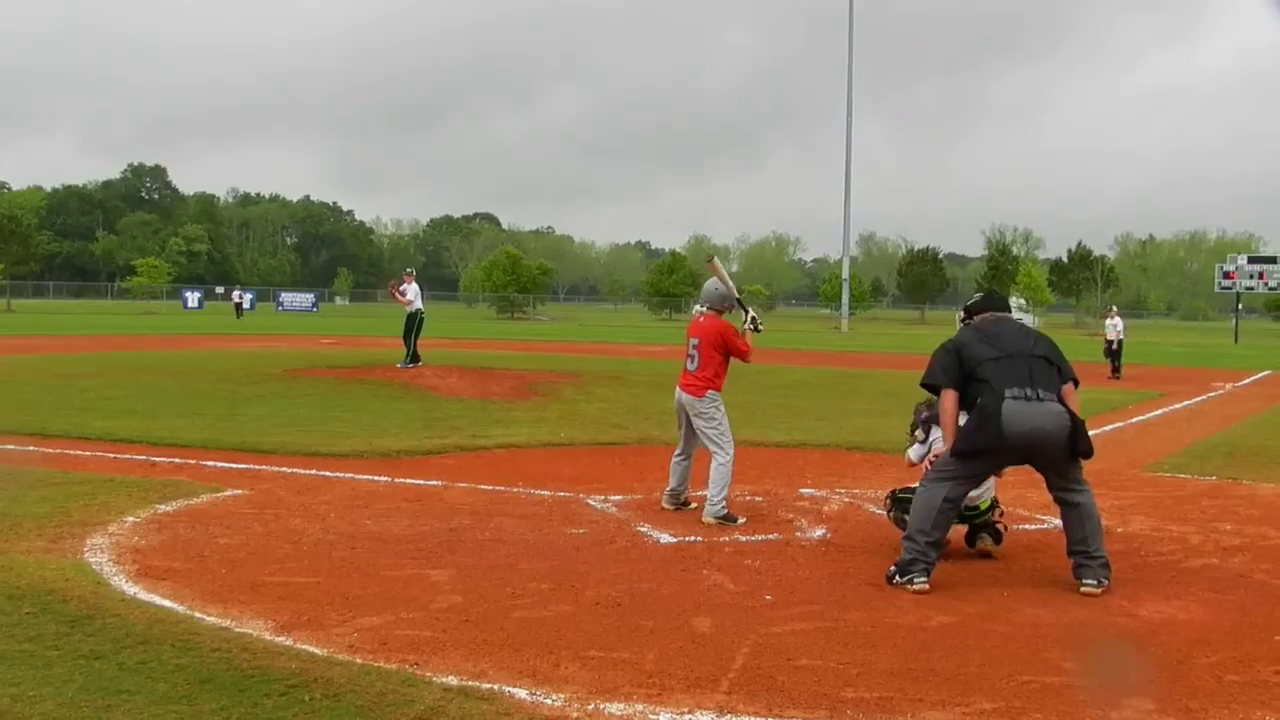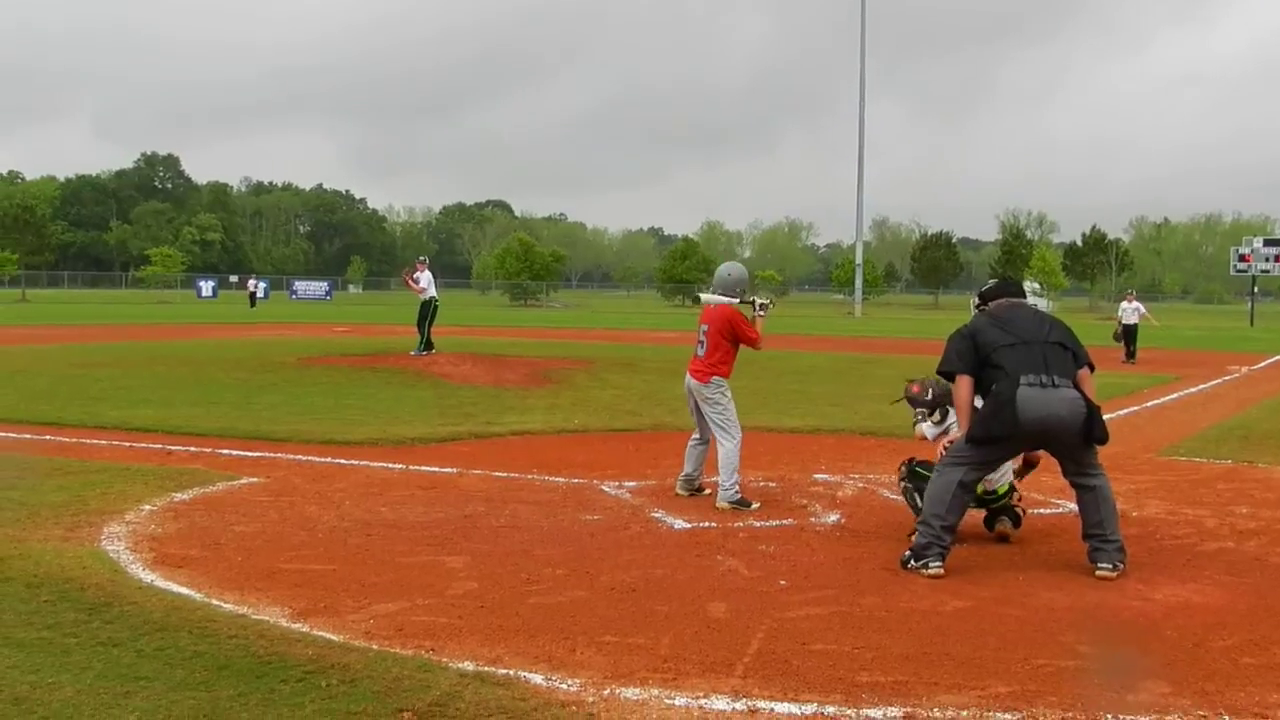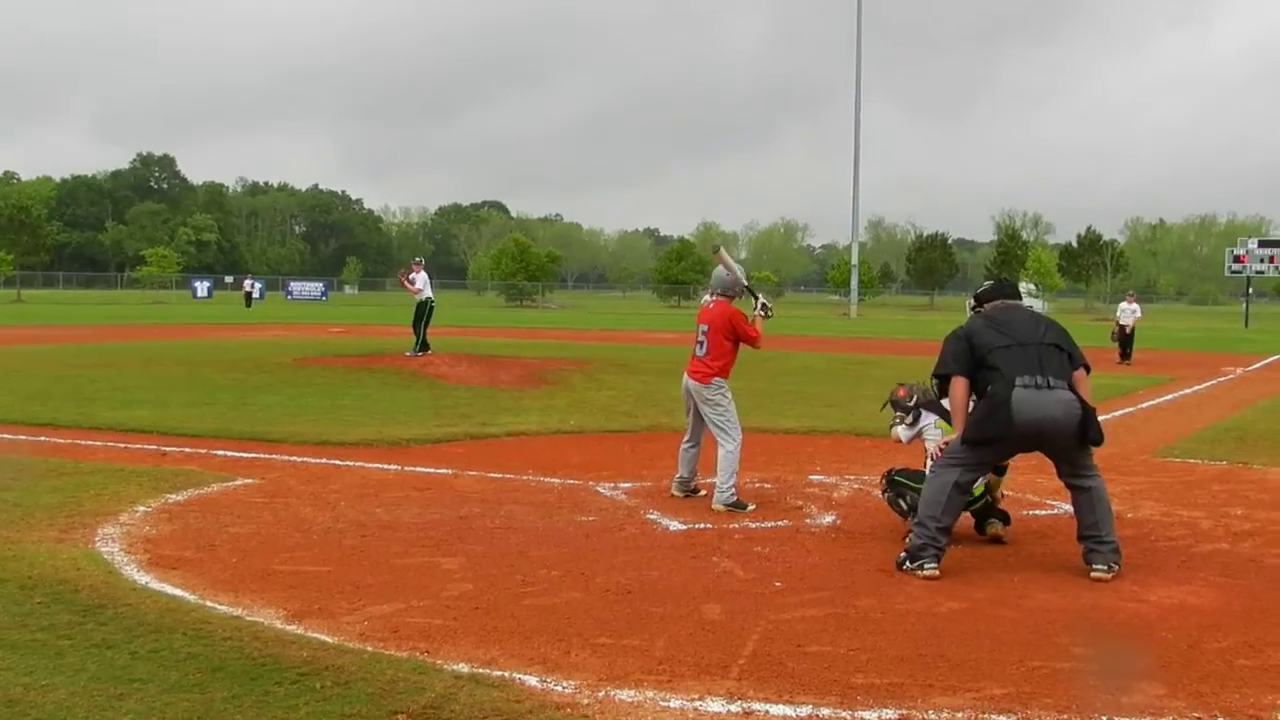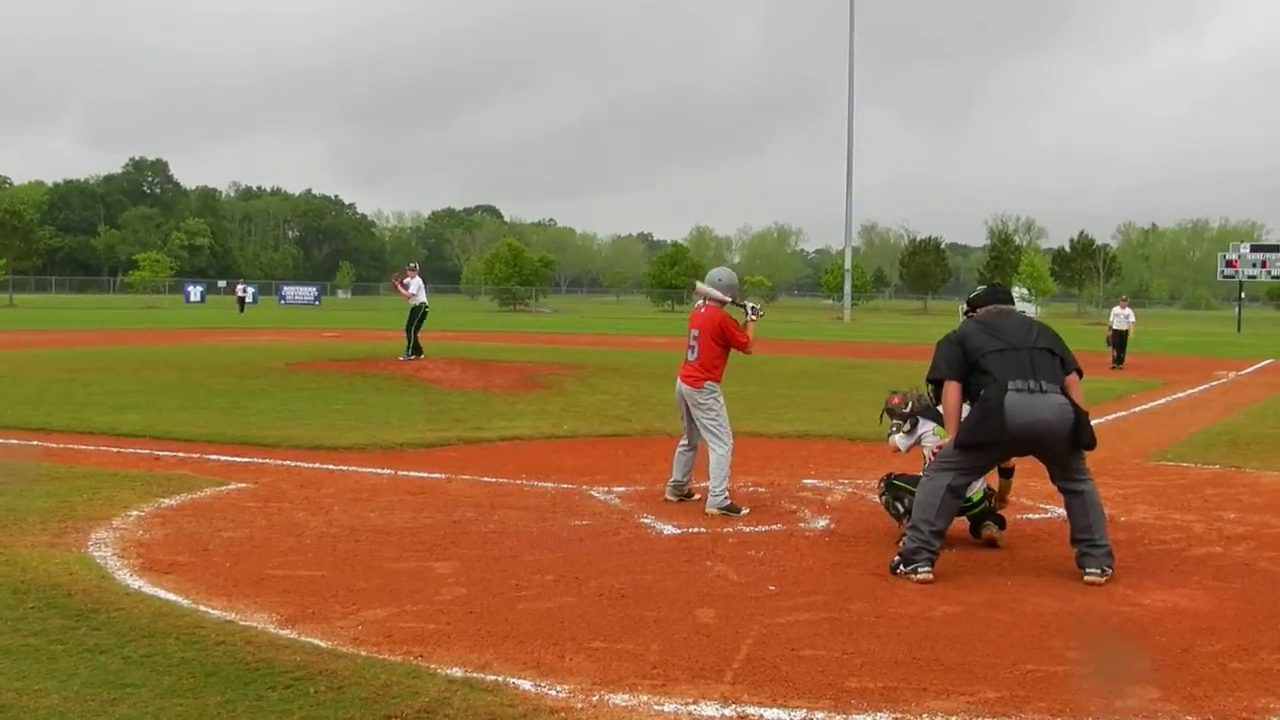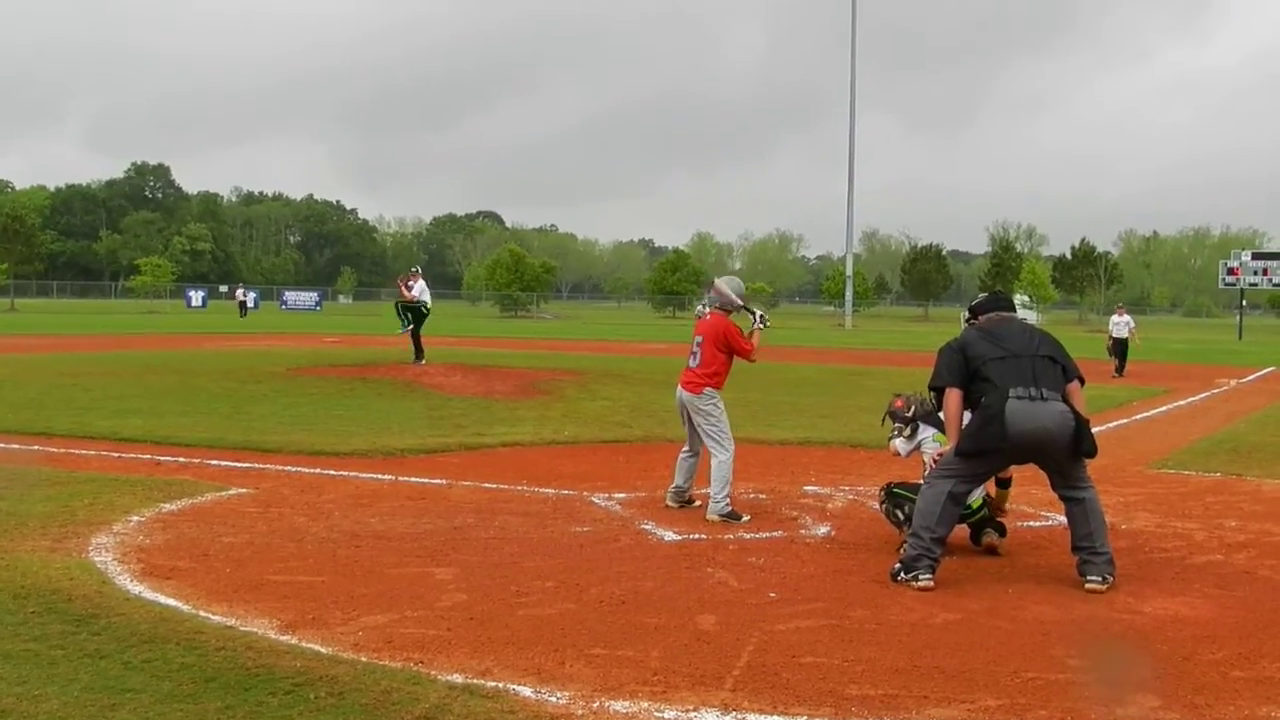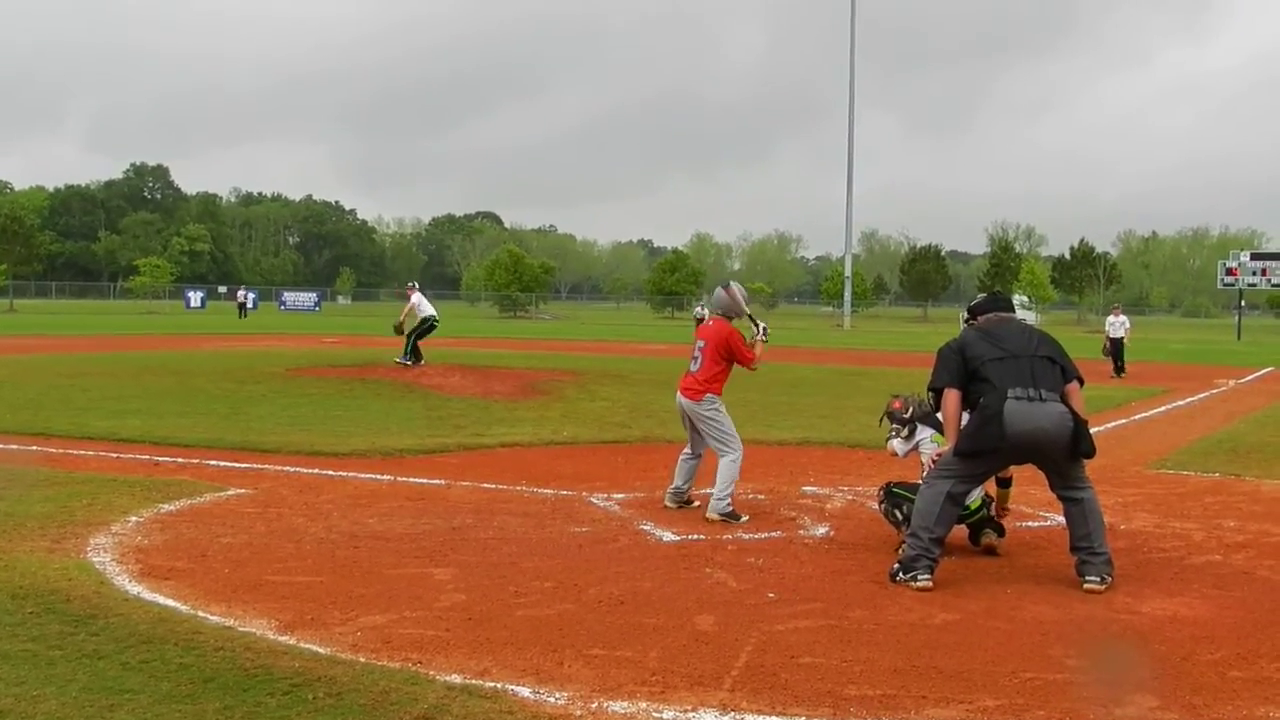
dt=0.4s
person 1, frame 1
left shoulder: (960, 341)
right shoulder: (1039, 338)
left elbow: (949, 394)
right elbow: (1068, 388)
left wrist: (949, 446)
right wrist: (1074, 436)
left hip: (1000, 415)
right hip: (1052, 416)
left knee: (939, 482)
right knee: (1074, 490)
left ankle: (913, 569)
right ankle: (1093, 572)
person 1, frame 2
left shoulder: (975, 327)
right shoulder: (1054, 323)
left elbow: (964, 380)
right elbow: (1084, 373)
left wrist: (963, 432)
right wrist: (1090, 423)
left hip: (1015, 402)
right hip: (1068, 403)
left knee: (954, 467)
right knee: (1090, 475)
left ankle: (928, 554)
right ankle: (1109, 556)
person 1, frame 3
left shoulder: (971, 328)
right shoulder: (1050, 325)
left elbow: (959, 381)
right elbow: (1079, 374)
left wrist: (959, 434)
right wrist: (1085, 424)
left hip: (1009, 403)
right hip: (1062, 404)
left knee: (949, 469)
right knee: (1085, 477)
left ankle: (923, 555)
right ankle: (1103, 558)
person 1, frame 4
left shoulder: (964, 333)
right shoulder: (1042, 329)
left elbow: (951, 386)
right elbow: (1071, 379)
left wrist: (952, 438)
right wrist: (1079, 428)
left hip: (1002, 408)
right hip: (1055, 408)
left knee: (942, 474)
right knee: (1077, 480)
left ankle: (916, 559)
right ankle: (1097, 562)
person 1, frame 5
left shoulder: (965, 340)
right shoulder: (1043, 337)
left elbow: (953, 392)
right elbow: (1073, 387)
left wrist: (953, 445)
right wrist: (1081, 436)
left hip: (1004, 415)
right hip: (1056, 416)
left knee: (943, 481)
right knee: (1078, 488)
left ankle: (918, 566)
right ankle: (1098, 570)
person 1, frame 6
left shoulder: (964, 341)
right shoulder: (1042, 337)
left elbow: (951, 393)
right elbow: (1072, 387)
left wrist: (951, 445)
right wrist: (1079, 437)
left hip: (1002, 415)
right hip: (1055, 416)
left knee: (941, 481)
right knee: (1077, 488)
left ankle: (916, 566)
right ankle: (1096, 570)
person 2, frame 1
left shoulder: (695, 322)
right shoulder: (722, 327)
right elbow: (746, 355)
left wrist: (743, 329)
right wrist: (748, 327)
left hip: (683, 392)
right hip: (704, 396)
left knee: (686, 448)
right knee: (723, 452)
left ankle: (673, 496)
right ankle: (715, 510)
person 2, frame 2
left shoulder: (708, 309)
right shoulder: (731, 313)
right elbow: (757, 342)
left wrist: (754, 314)
right wrist: (759, 314)
left hip: (693, 377)
right hip: (712, 382)
left knee: (702, 433)
right knee: (730, 437)
left ankle: (688, 482)
right ankle: (728, 495)
person 2, frame 3
left shoulder: (704, 309)
right shoulder: (731, 313)
right elbow: (756, 341)
left wrist: (754, 315)
right wrist: (759, 313)
left hip: (691, 378)
right hip: (711, 383)
left knee: (693, 435)
right knee: (730, 439)
left ankle: (683, 484)
right ankle: (725, 497)
person 2, frame 4
left shoulder: (697, 313)
right shoulder: (722, 317)
right elbow: (747, 346)
left wrist: (745, 319)
right wrist: (751, 318)
left hip: (684, 383)
right hip: (704, 387)
left knee: (691, 439)
right knee: (721, 443)
left ankle: (676, 488)
right ankle: (718, 501)
person 2, frame 5
left shoulder: (702, 321)
right shoulder: (726, 326)
right elbow: (751, 355)
left wrist: (753, 329)
right wrist: (757, 327)
left hip: (685, 389)
right hip: (704, 394)
left knee: (692, 446)
right knee: (723, 449)
left ankle: (678, 494)
right ankle: (719, 507)
person 2, frame 6
left shoulder: (704, 327)
right shoulder: (729, 332)
right elbow: (752, 363)
left wrist: (753, 339)
right wrist: (761, 338)
left hip: (685, 395)
right hip: (704, 400)
left knee: (695, 447)
right knee: (732, 451)
left ankle: (677, 495)
right ankle: (720, 507)
person 3, frame 1
left shoulder: (934, 425)
left elbow: (910, 461)
right elbow: (998, 472)
left wrist: (918, 430)
right hip: (980, 506)
left knee: (893, 501)
right ankle: (986, 536)
person 3, frame 2
left shoulder: (954, 409)
left elbow: (920, 433)
right elbow: (1035, 456)
left wrist: (921, 407)
right wrist: (1022, 470)
right hip: (997, 494)
left knee: (908, 470)
right ankle: (1006, 519)
person 3, frame 3
left shoulder: (926, 413)
left elbow: (896, 435)
right elbow: (1002, 459)
left wrist: (901, 409)
right wrist: (995, 492)
right hip: (975, 494)
left knee: (889, 480)
right ankle: (993, 522)
person 3, frame 4
left shoulder: (922, 421)
left elbow: (894, 445)
right elbow: (1006, 460)
left wrist: (898, 416)
right wrist: (1003, 494)
right hip: (973, 500)
left knee: (887, 485)
right ankle: (989, 526)
person 3, frame 5
left shoulder: (923, 426)
left elbow: (894, 448)
right elbow: (1004, 469)
left wrist: (900, 421)
right wrist: (1000, 503)
right hip: (972, 507)
left knee: (887, 493)
right ankle: (988, 532)
person 3, frame 6
left shoulder: (922, 426)
left elbow: (892, 449)
right elbow: (1003, 469)
left wrist: (898, 421)
right wrist: (1002, 504)
right hip: (971, 508)
left knee: (887, 493)
right ankle: (987, 532)
